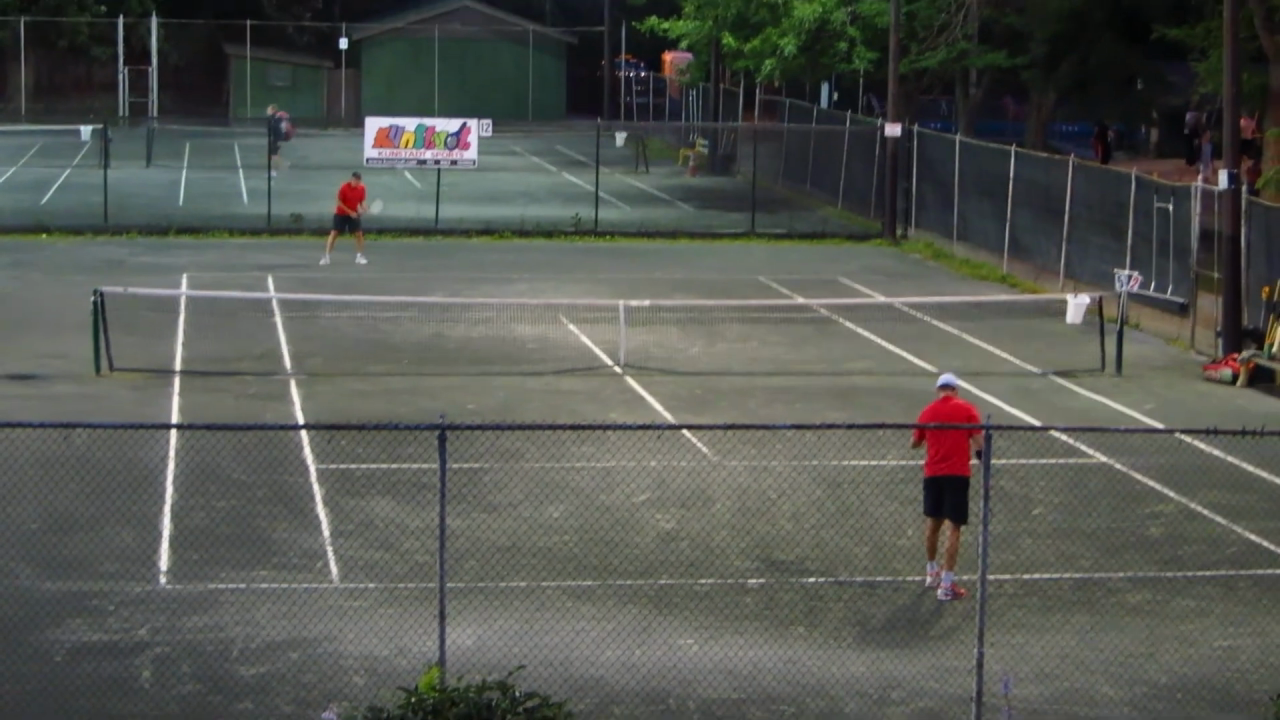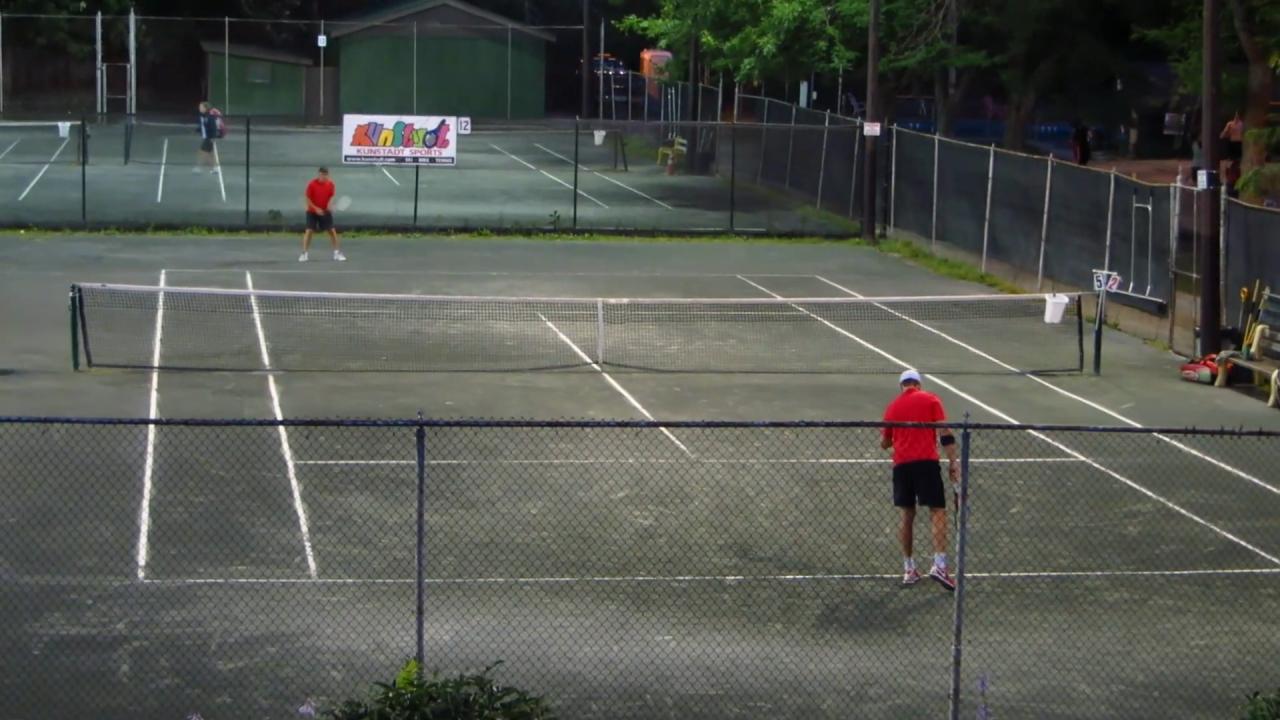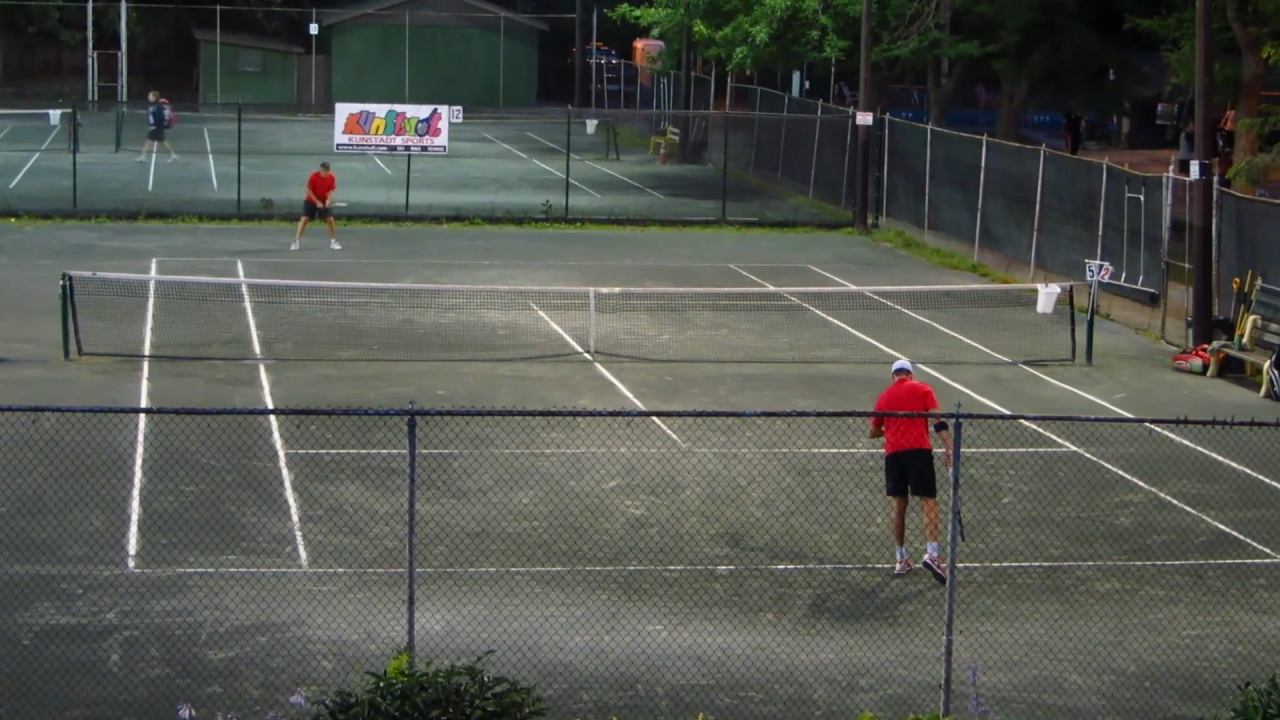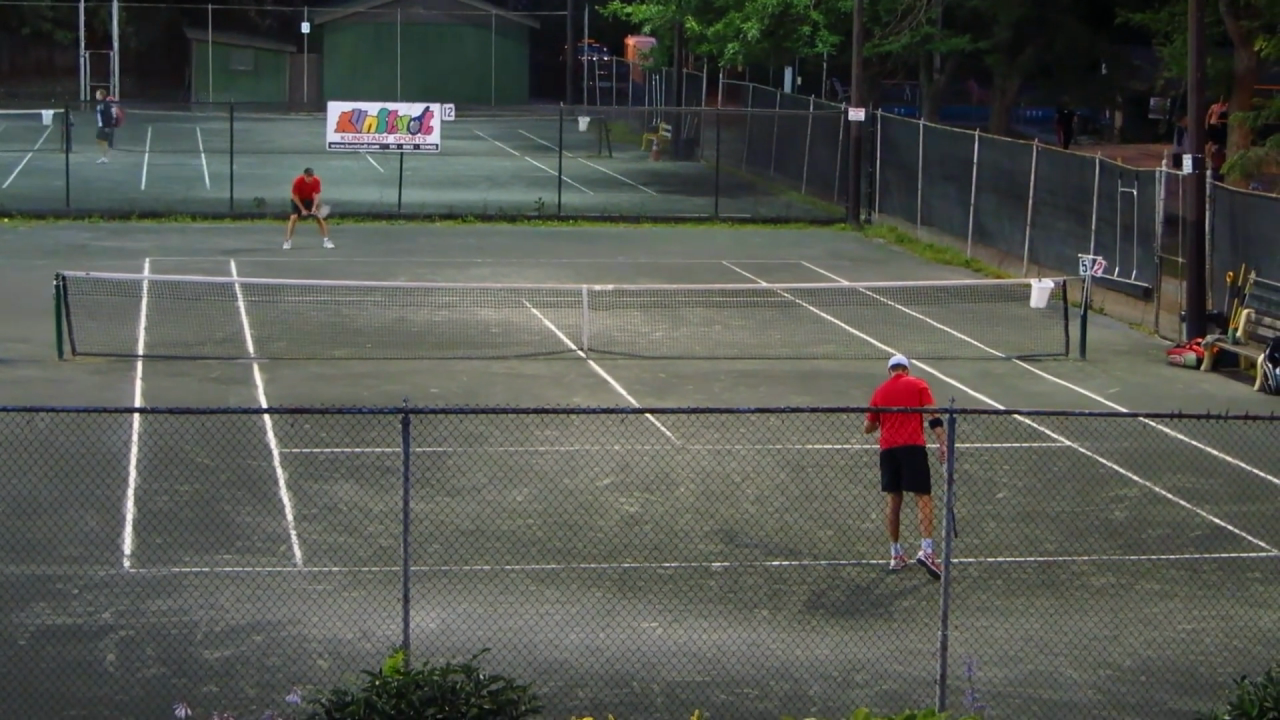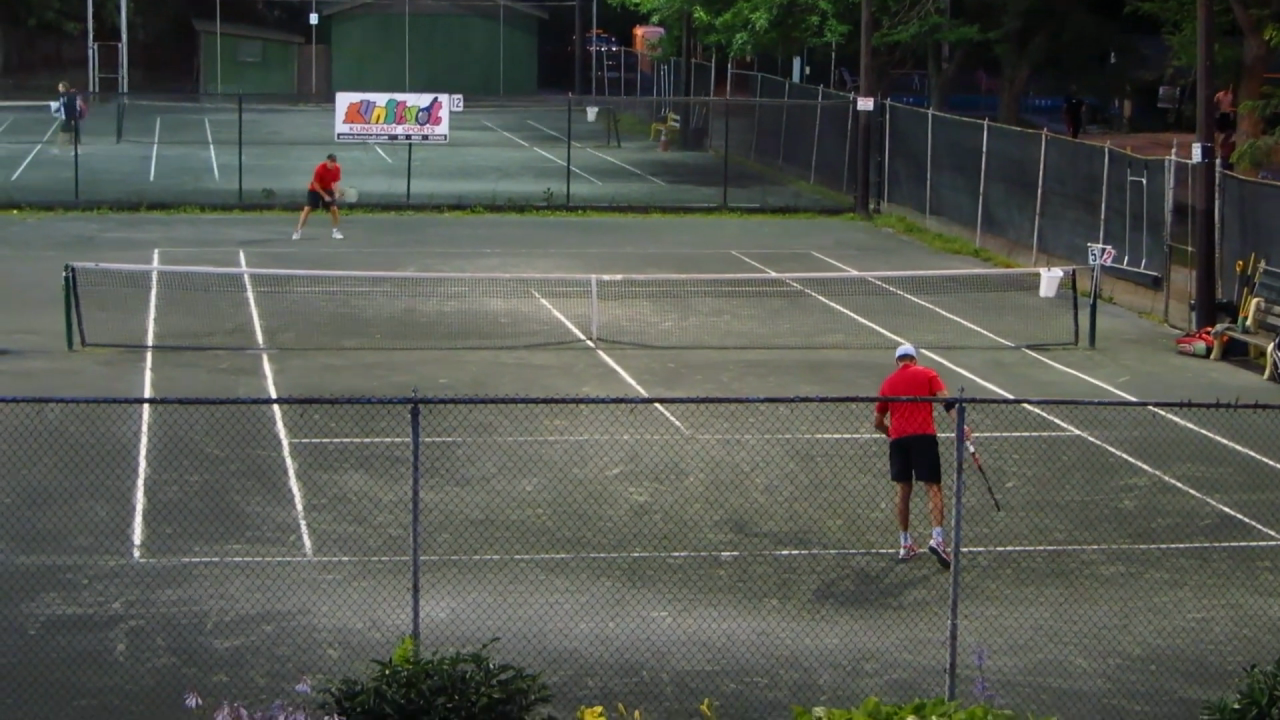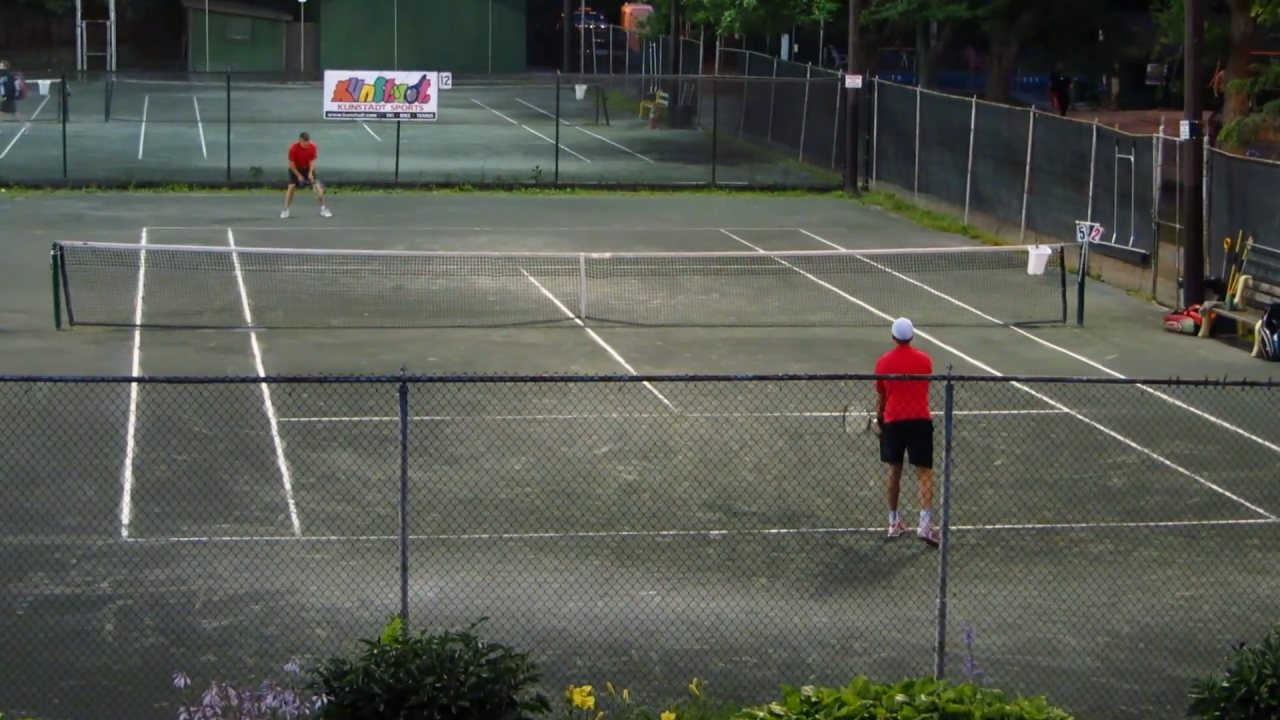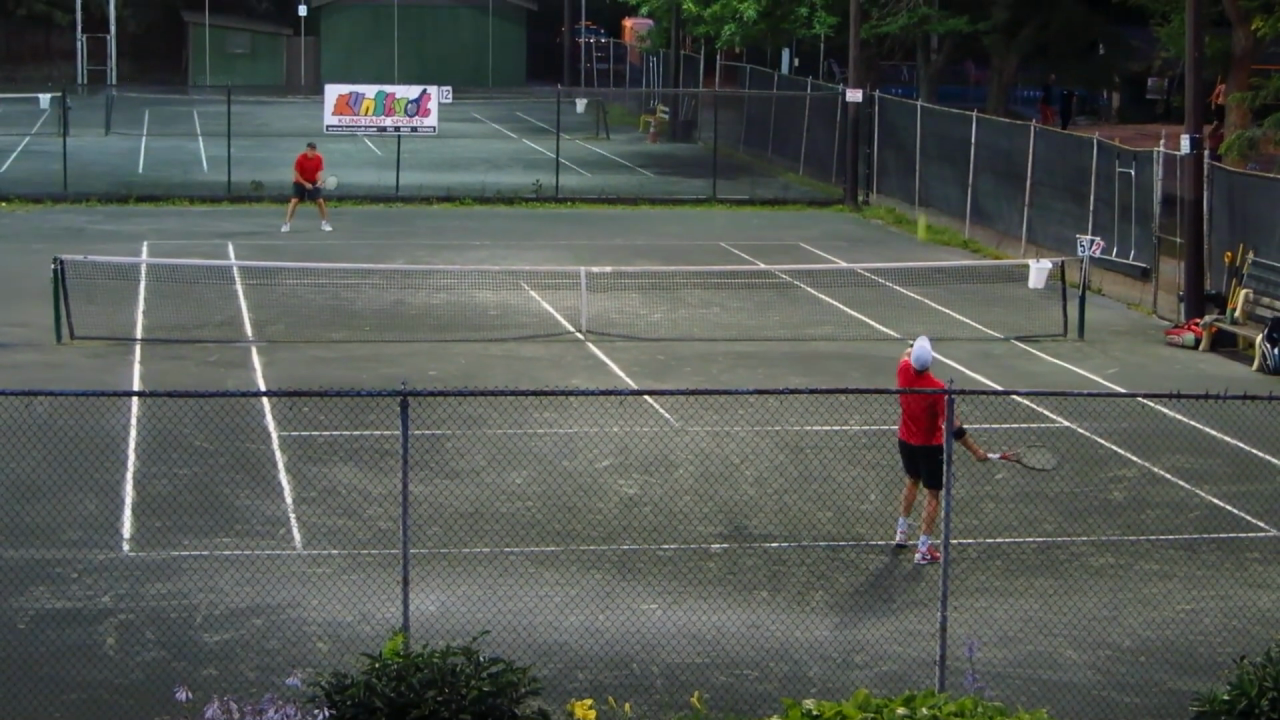
dt=0.7s
person 1, frame 1
left shoulder: (927, 411)
right shoulder: (967, 409)
left elbow: (914, 443)
right elbow: (979, 445)
left hip: (932, 474)
right hip: (957, 475)
left knee: (933, 523)
right knee: (954, 528)
left ankle: (932, 572)
right ankle: (946, 585)
person 1, frame 2
left shoulder: (892, 406)
right shoulder: (930, 399)
left elbow: (885, 443)
right elbow: (944, 432)
right wrist: (953, 462)
left hip: (901, 464)
right hip: (926, 461)
left knee: (907, 515)
right knee: (937, 512)
left ankle: (909, 569)
right ankle: (939, 565)
person 1, frame 3
left shoulder: (884, 396)
right shoulder: (923, 388)
left elbow: (873, 432)
right elbow: (938, 420)
right wrist: (948, 447)
left hip: (893, 453)
right hip: (918, 450)
left knee: (898, 505)
right knee: (928, 502)
left ankle: (901, 559)
right ankle: (932, 553)
person 1, frame 4
left shoulder: (880, 391)
right shoulder: (918, 385)
left elbow: (868, 427)
right elbow: (933, 417)
right wrist: (943, 444)
left hip: (888, 449)
right hip: (913, 447)
left knee: (894, 501)
right knee: (923, 499)
left ankle: (895, 555)
right ankle: (926, 550)
person 1, frame 5
left shoulder: (888, 383)
right shoulder: (927, 374)
left elbow: (877, 422)
right elbow: (945, 400)
left hip: (898, 439)
right hip: (923, 436)
left knee: (903, 491)
right knee: (933, 488)
left ankle: (905, 544)
right ankle: (937, 538)
person 1, frame 6
left shoulder: (883, 362)
right shoulder: (925, 360)
left wrist: (879, 422)
left hip: (892, 421)
right hip: (919, 420)
left knee: (894, 471)
right knee: (924, 472)
left ankle: (894, 522)
right ankle: (925, 523)
person 1, frame 7
left shoulder: (903, 372)
right shoulder: (937, 388)
left elbow: (906, 354)
right elbow: (953, 428)
left wrist: (917, 345)
right wrist: (976, 451)
left hip: (906, 441)
right hip: (929, 446)
left knee: (912, 482)
right knee: (933, 495)
left ankle: (901, 531)
right ankle: (924, 548)
